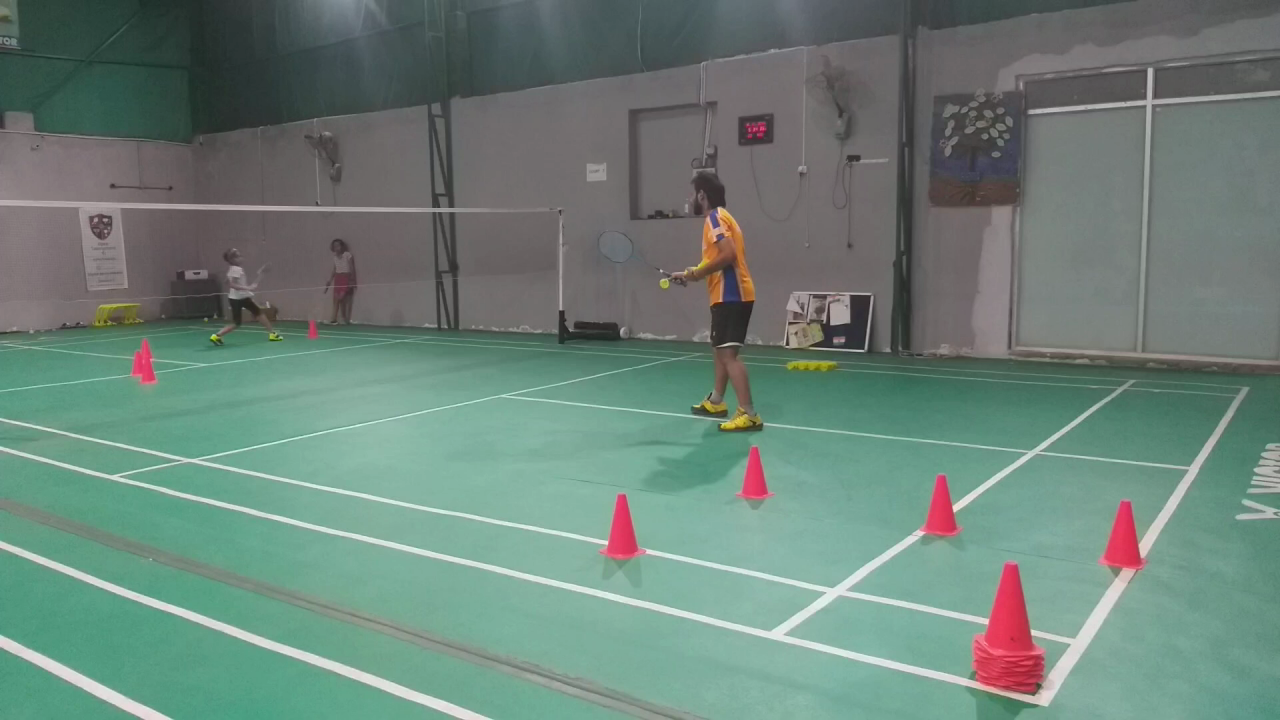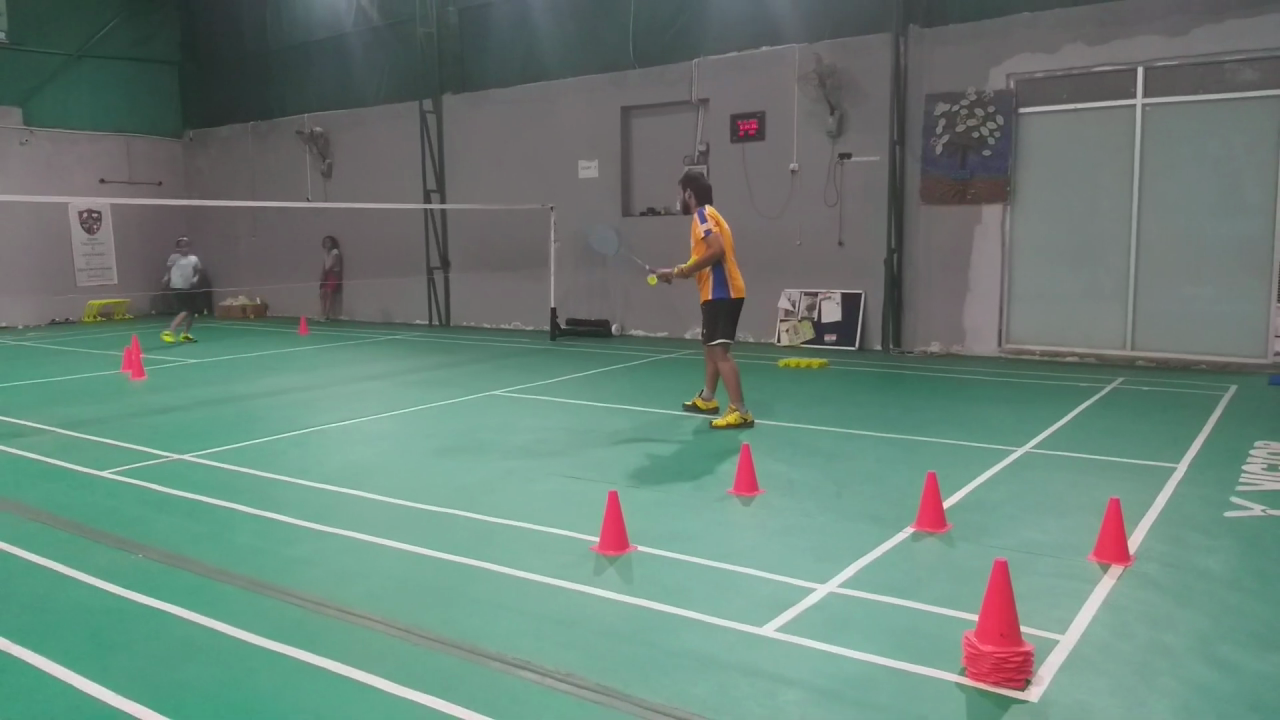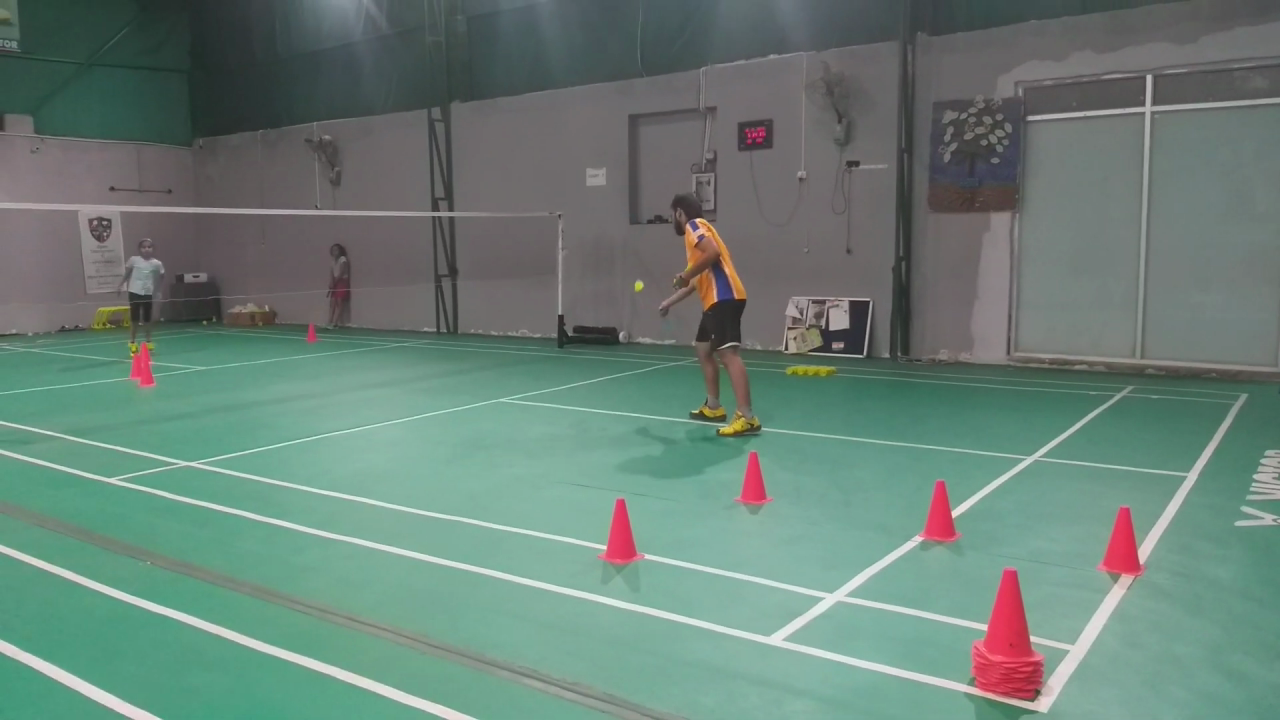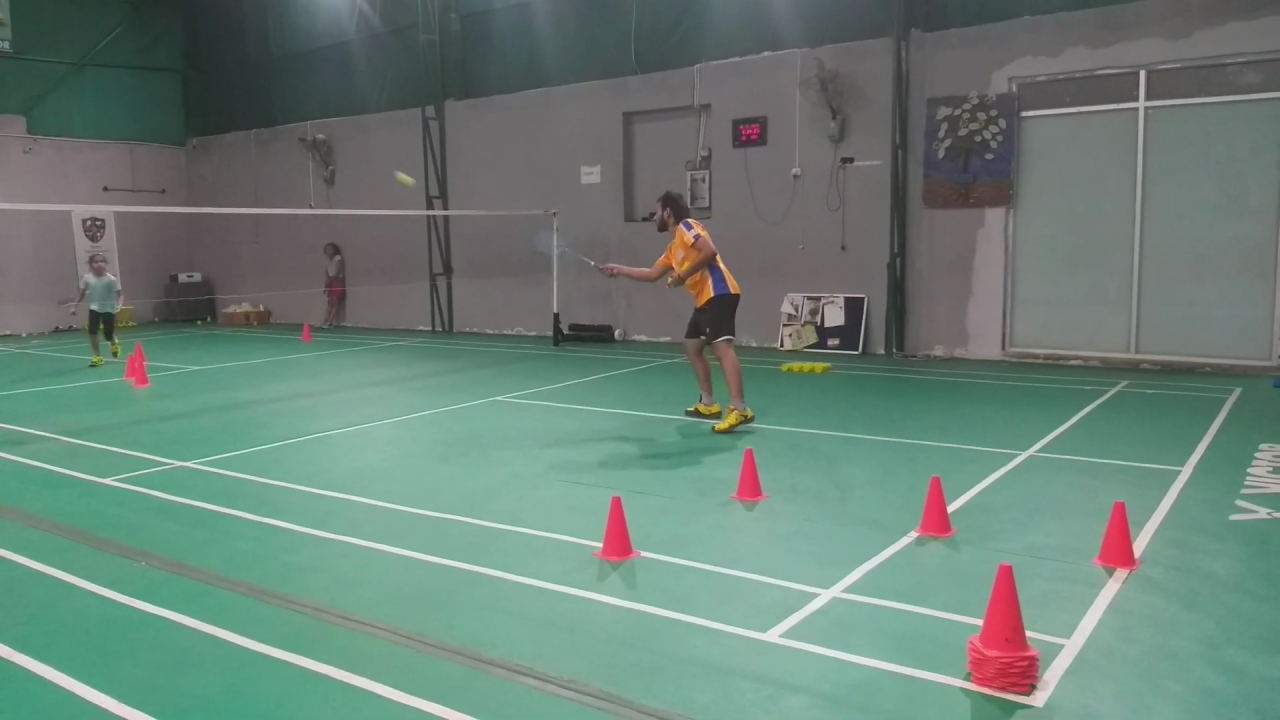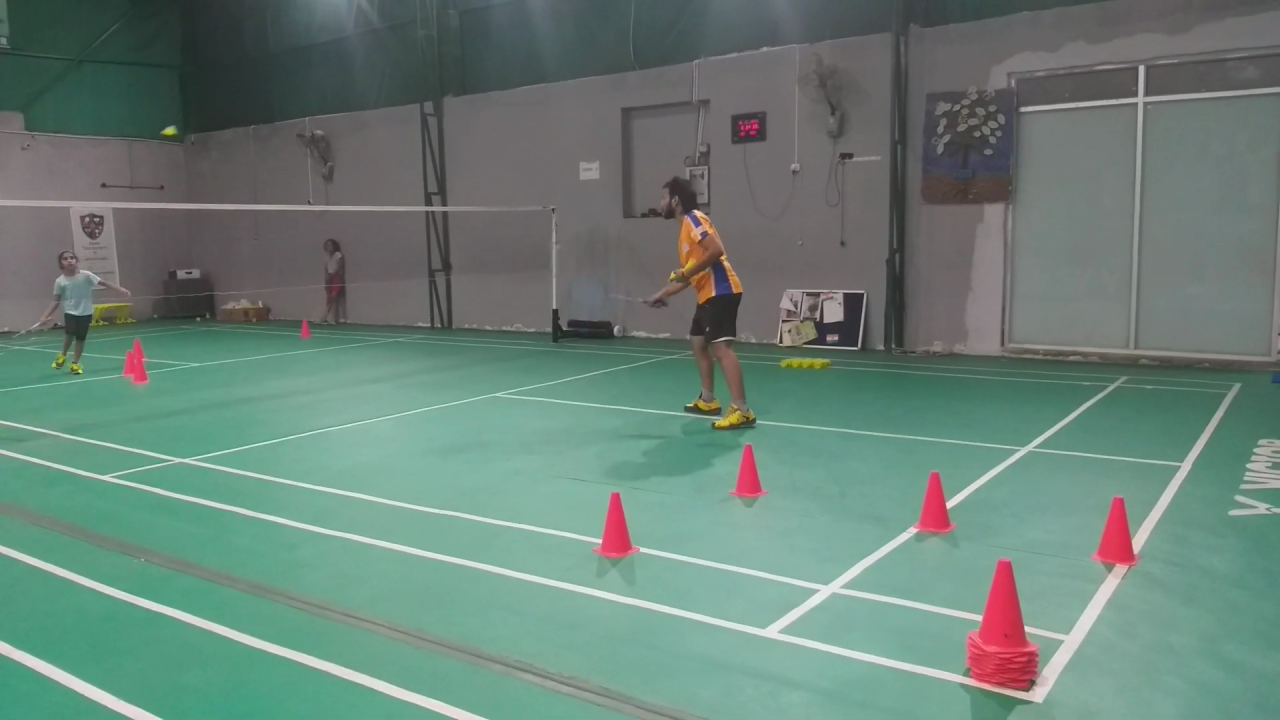
dt=0.4s
person 1, frame 1
left shoulder: (715, 218)
right shoulder: (719, 218)
left elbow: (728, 255)
left wrist: (698, 272)
right wrist: (690, 274)
left hip: (730, 297)
right hip: (728, 296)
left knee: (729, 354)
right knee: (720, 351)
left ankle: (749, 415)
right ankle: (715, 402)
person 1, frame 2
left shoulder: (703, 214)
right shoulder: (706, 216)
left elbow: (716, 251)
left wrist: (688, 269)
right wrist: (675, 272)
left hip: (721, 294)
right hip: (720, 293)
left knee: (719, 351)
right knee: (711, 348)
left ankle: (740, 412)
right ankle: (707, 400)
person 1, frame 3
left shoulder: (694, 226)
right shoulder: (692, 239)
left elbow: (714, 253)
right elbow: (692, 285)
left wrist: (686, 275)
right wrist: (669, 301)
left hip: (725, 299)
right hip: (714, 302)
left knee: (728, 355)
right knee: (704, 351)
left ankle: (747, 417)
right ankle: (713, 407)
person 1, frame 4
left shoulder: (687, 226)
right shoulder: (673, 246)
left elbow: (710, 251)
right elbow: (653, 274)
left wrist: (683, 274)
right wrist: (618, 270)
left hip: (719, 294)
right hip: (705, 299)
left knee: (722, 348)
right knee: (692, 348)
left ankle: (739, 409)
right ankle: (708, 404)
person 1, frame 5
left shoulder: (694, 219)
right shoulder: (686, 225)
left elbow: (716, 250)
right elbow: (692, 273)
left wrist: (686, 272)
right wrist: (663, 293)
left hip: (720, 292)
right hip: (708, 295)
left knee: (721, 348)
right knee: (699, 344)
left ankle: (741, 410)
right ankle: (707, 400)
